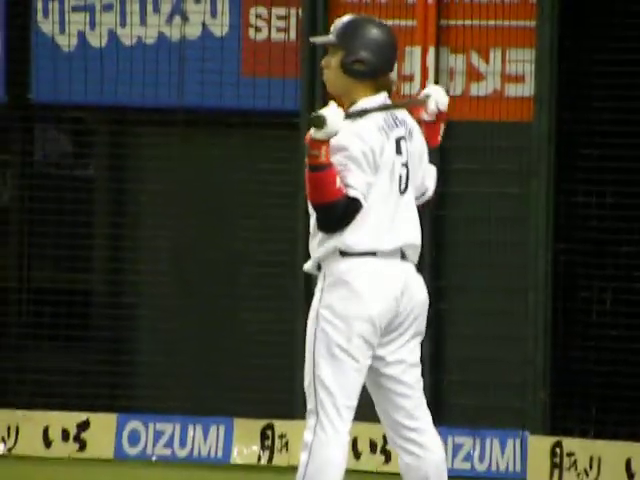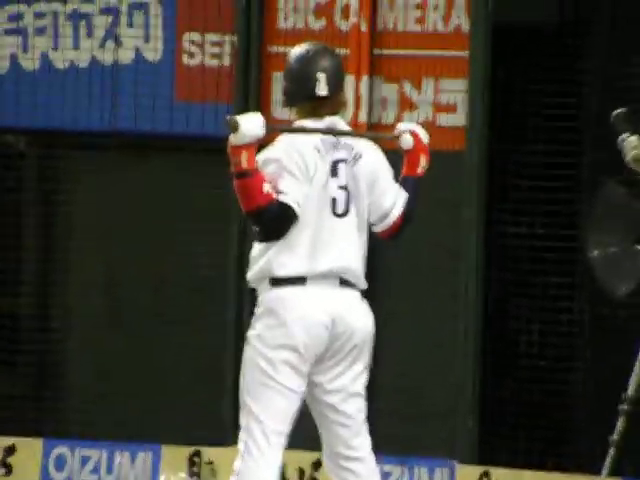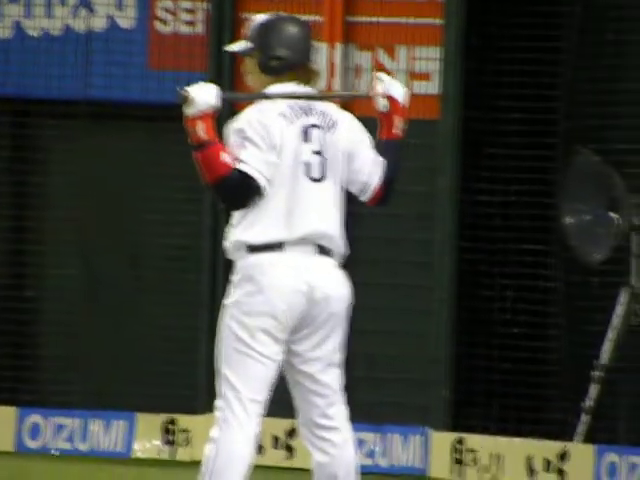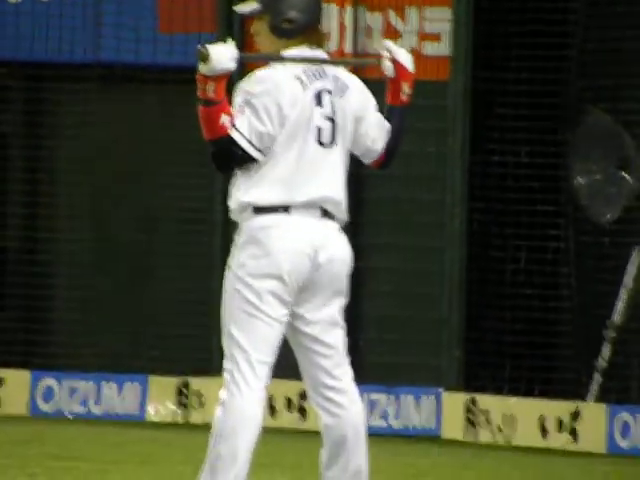
dt=1s
person 1, frame 1
left shoulder: (351, 131)
right shoulder: (405, 123)
left elbow: (333, 217)
left wrist: (319, 147)
left hip: (353, 282)
right hip: (402, 281)
left knee: (329, 415)
right knee: (409, 416)
person 1, frame 2
left shoulder: (288, 148)
right shoulder: (367, 153)
left elbow: (271, 222)
right elbow: (393, 223)
left wrist: (243, 155)
right wrist: (415, 160)
left hip: (291, 306)
right hip: (348, 309)
left knee: (261, 438)
right knee: (351, 443)
person 1, frame 3
left shoulder: (260, 118)
right shoulder: (340, 120)
left elbow: (235, 191)
right elbow: (380, 189)
left wrist: (200, 124)
right wrist: (393, 119)
left hip: (267, 274)
right hip: (325, 276)
left knee: (238, 410)
right knee: (327, 413)
person 1, frame 4
left shoulder: (267, 82)
right shoulder: (348, 85)
left elbow: (227, 156)
right elbow: (382, 152)
left wrist: (211, 85)
right wrist: (400, 85)
left hip: (271, 237)
right hip: (326, 239)
left knee: (245, 374)
right knee: (332, 375)
